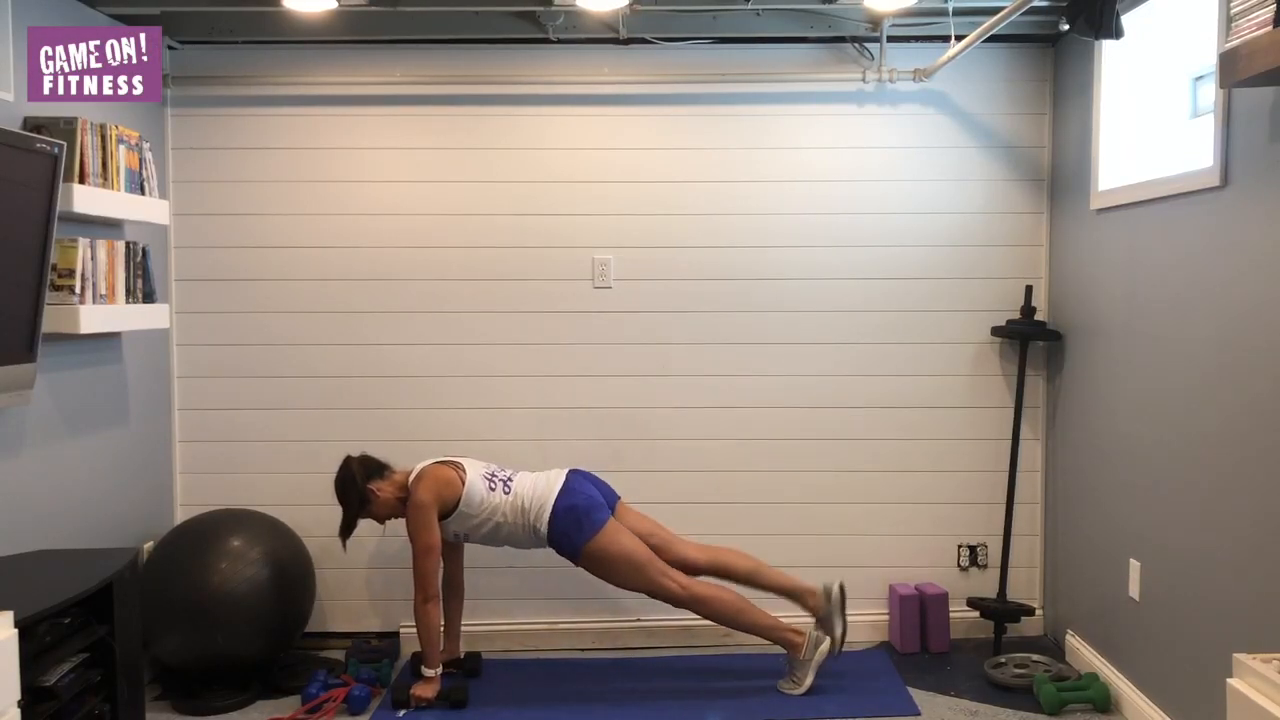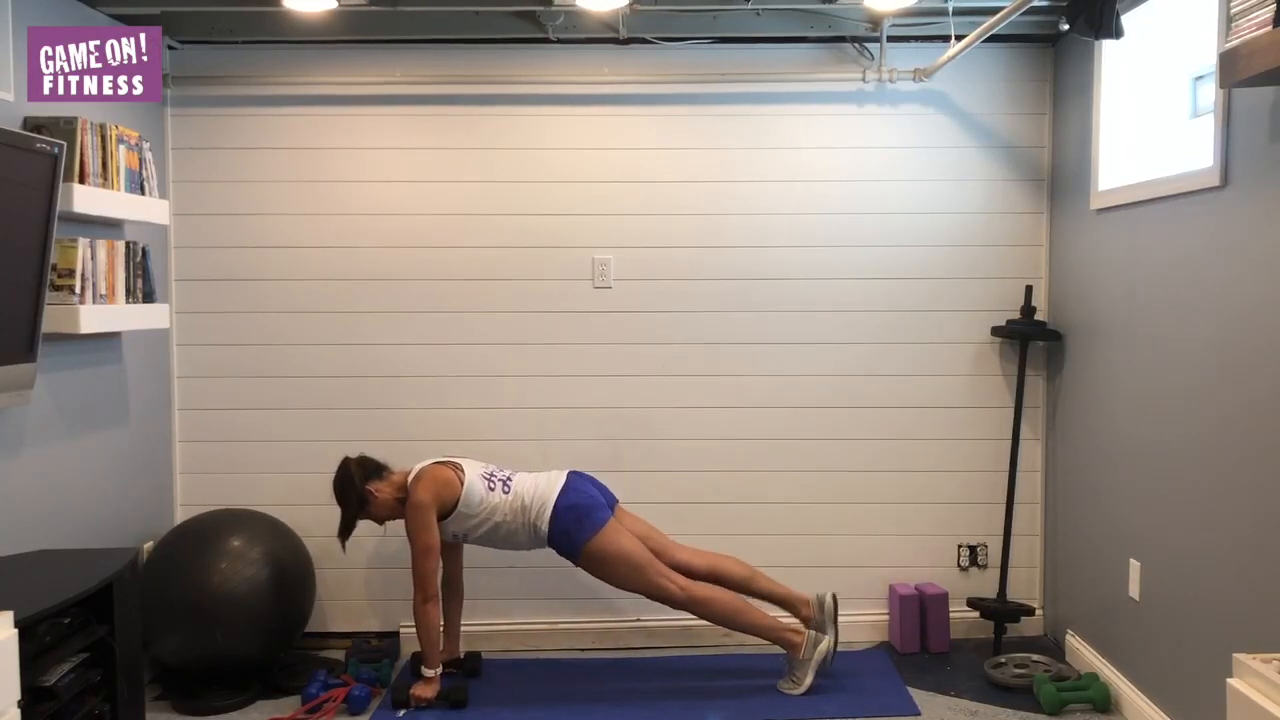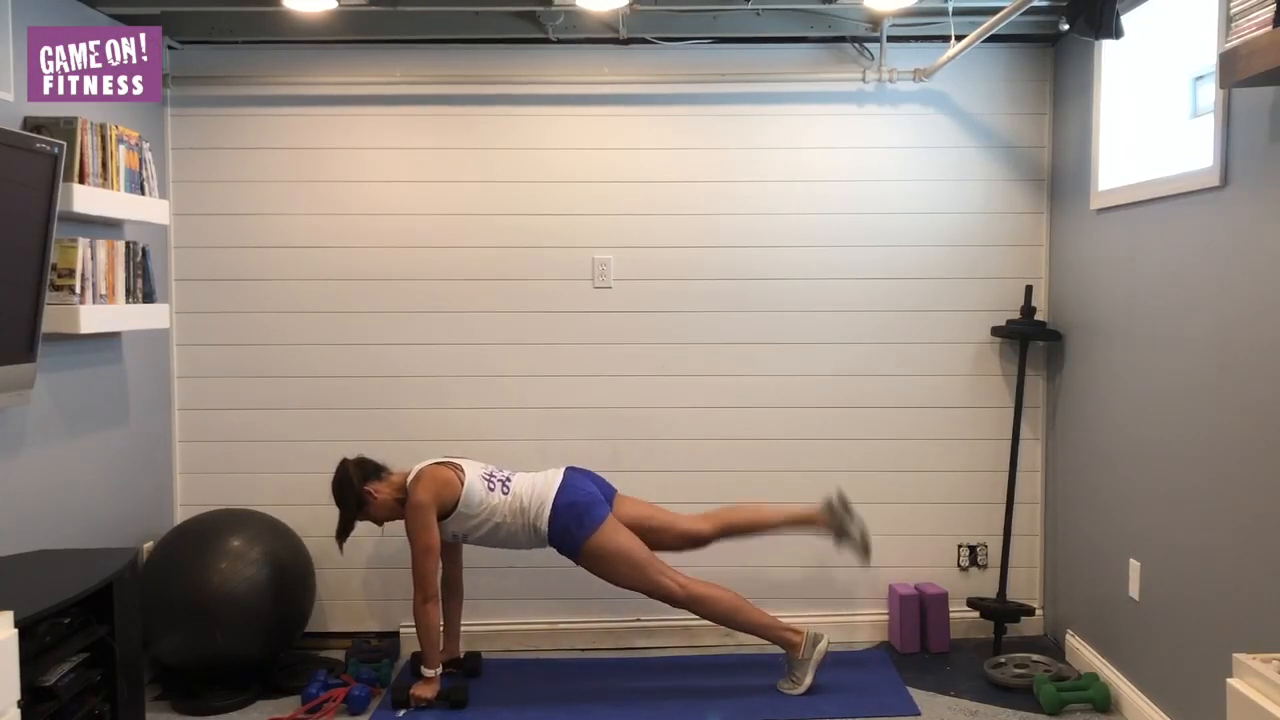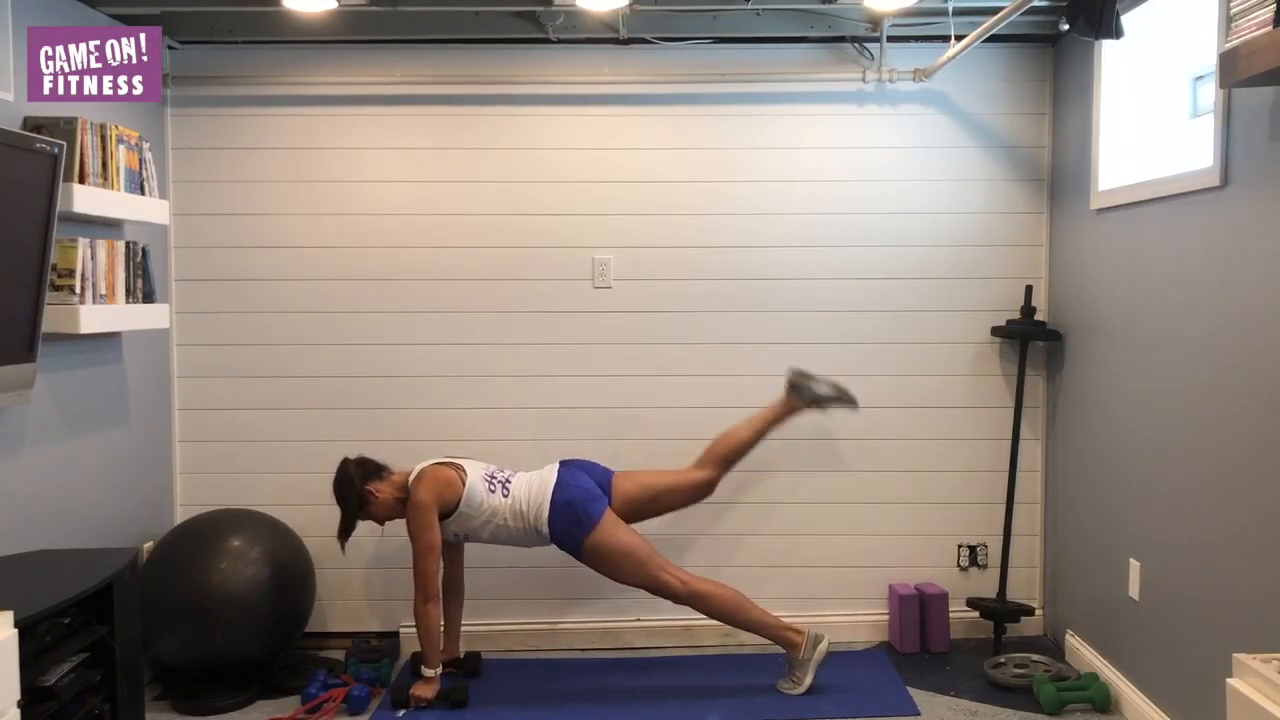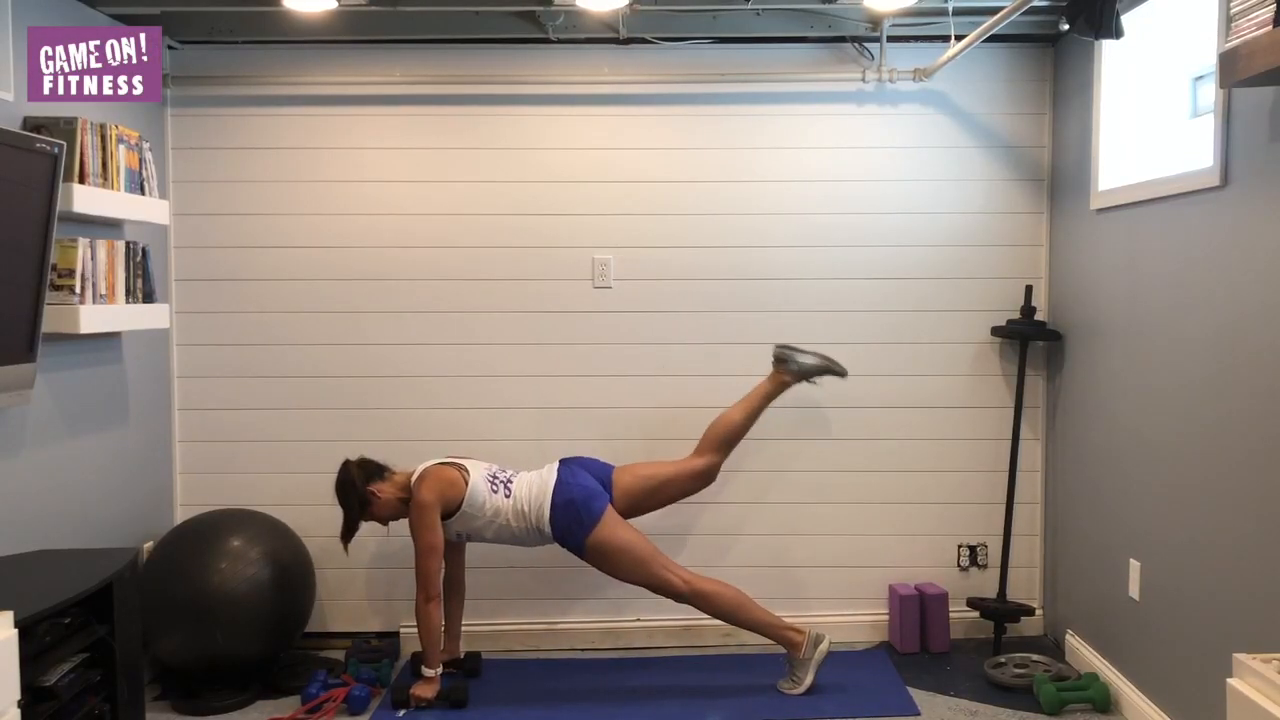
dt=0.2s
person 1, frame 1
left shoulder: (420, 496)
right shoulder: (437, 482)
left elbow: (427, 595)
right elbow: (452, 578)
left wrist: (430, 673)
right wrist: (451, 649)
left hip: (564, 512)
right hip: (572, 490)
left knee: (674, 585)
right knee: (693, 558)
left ankle: (798, 640)
right ankle: (813, 599)
person 1, frame 2
left shoulder: (418, 496)
right shoulder: (435, 482)
left elbow: (427, 595)
right elbow: (452, 582)
left wrist: (430, 673)
right wrist: (451, 649)
left hip: (564, 513)
right hip: (571, 492)
left knee: (673, 587)
right knee: (687, 562)
left ankle: (797, 641)
right ankle: (806, 608)
person 1, frame 3
left shoulder: (418, 497)
right shoulder: (437, 484)
left elbow: (427, 596)
right elbow: (452, 581)
left wrist: (430, 674)
right wrist: (452, 649)
left hip: (562, 513)
right hip: (570, 489)
left knee: (673, 586)
right knee: (702, 529)
left ankle: (796, 640)
right ankle: (820, 516)
person 1, frame 4
left shoulder: (421, 498)
right shoulder: (437, 482)
left elbow: (428, 596)
right elbow: (451, 581)
left wrist: (431, 674)
right wrist: (452, 650)
left hip: (565, 508)
right hip: (571, 480)
left knee: (674, 584)
right knee: (703, 475)
left ankle: (796, 640)
right ankle: (793, 397)
person 1, frame 5
left shoulder: (423, 495)
right shoulder: (438, 481)
left elbow: (429, 595)
right elbow: (454, 583)
left wrist: (430, 674)
right wrist: (452, 649)
left hip: (567, 506)
right hip: (573, 479)
left knee: (676, 582)
right knee: (703, 464)
left ankle: (797, 641)
right ankle: (781, 376)
